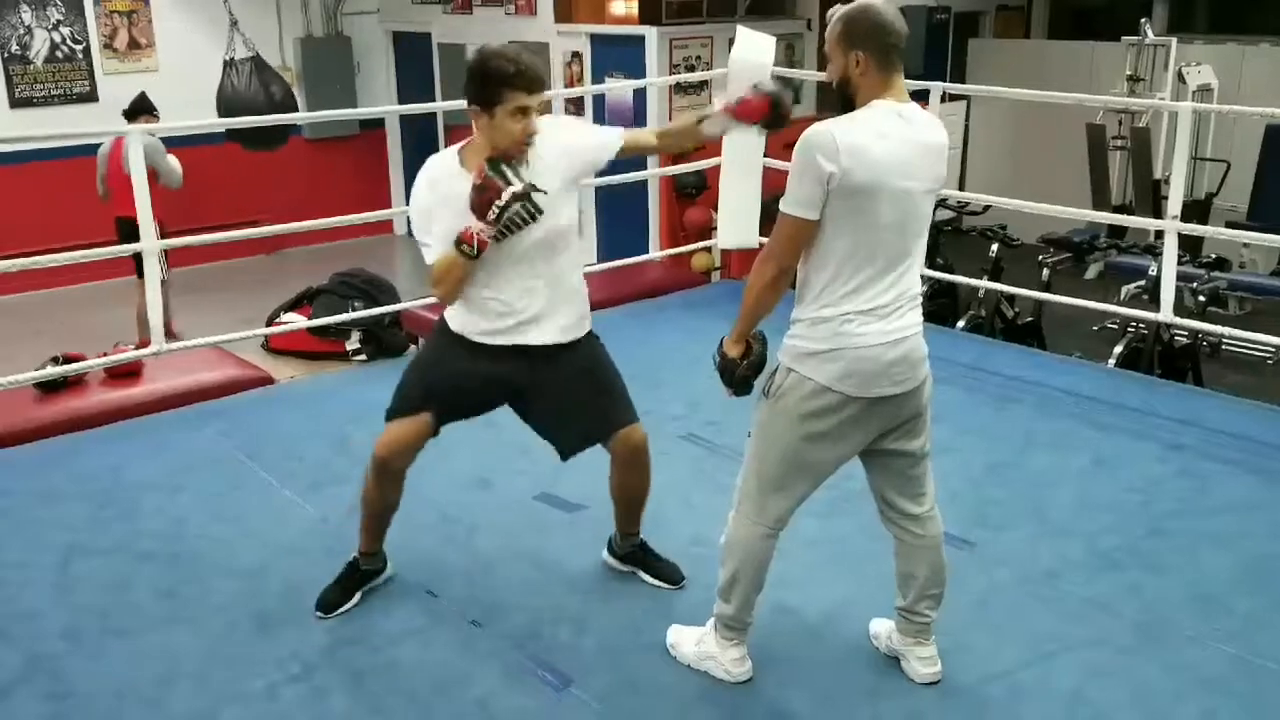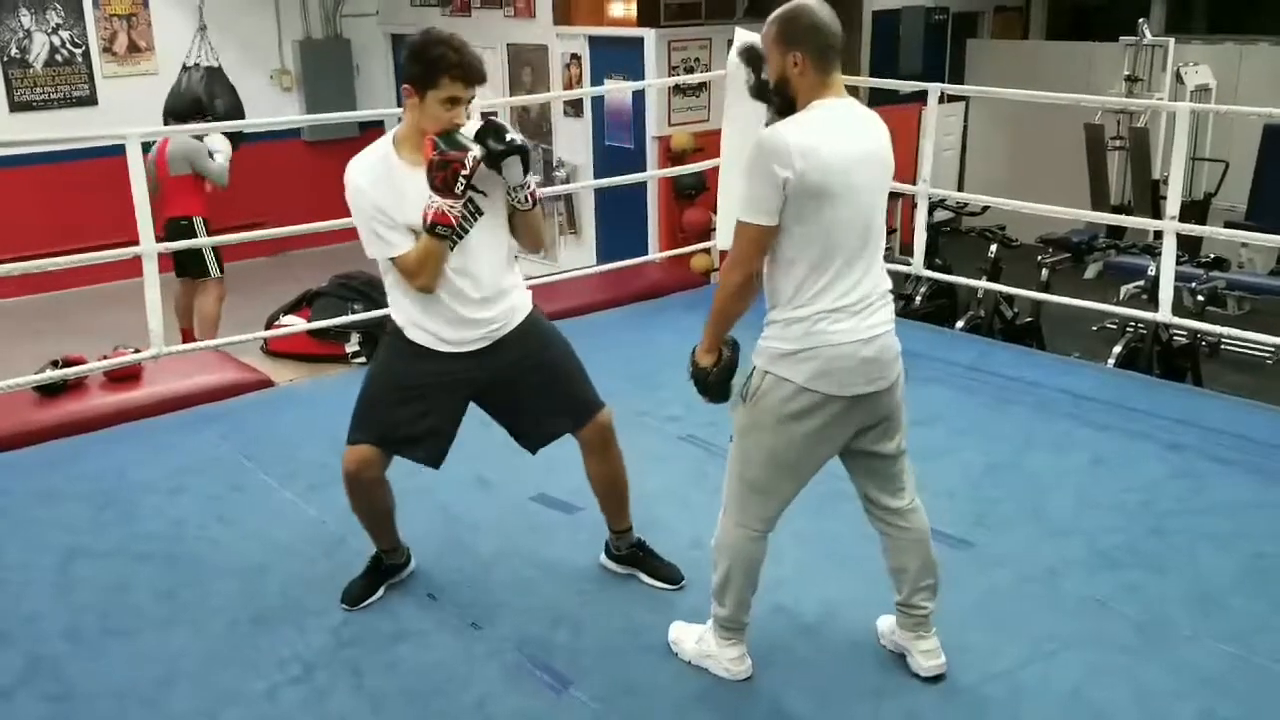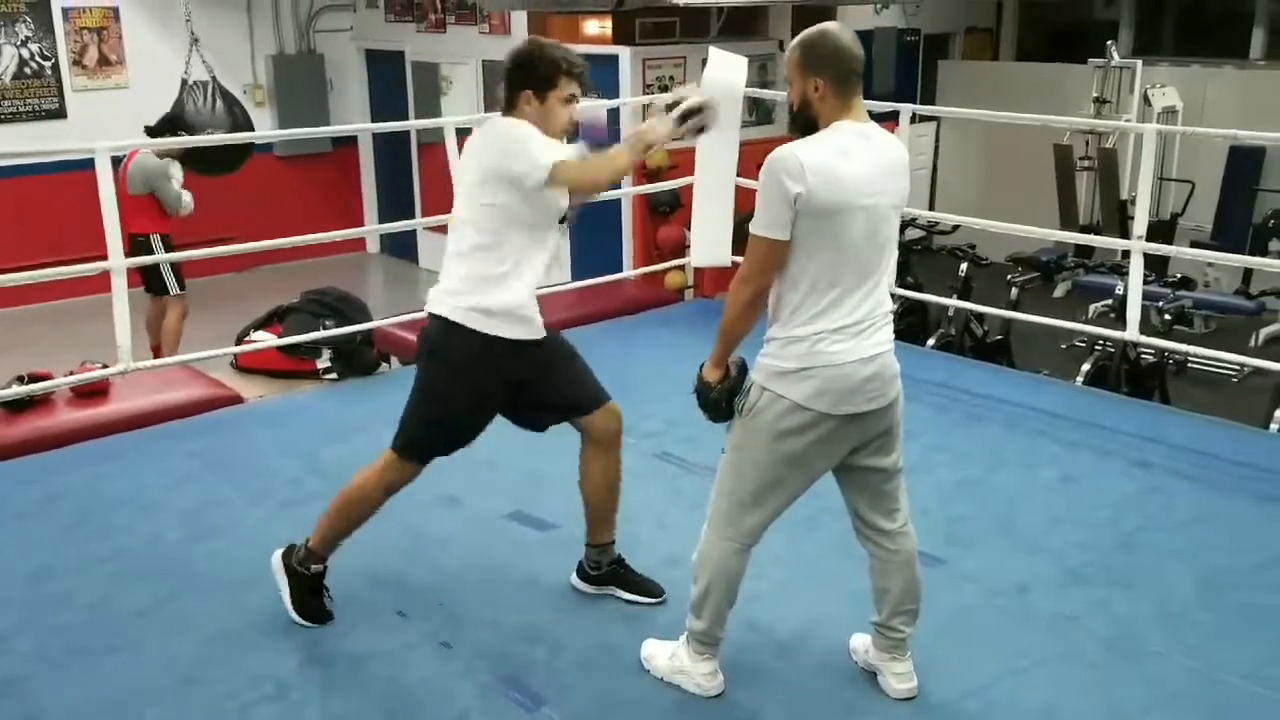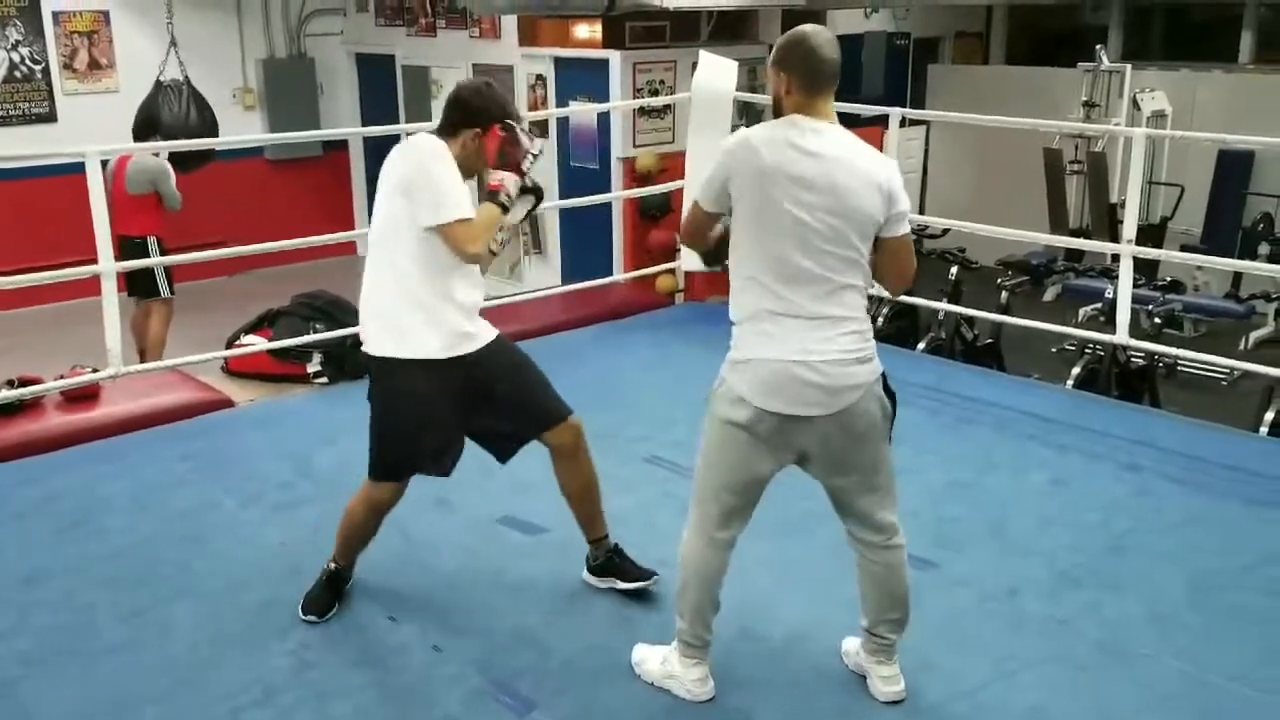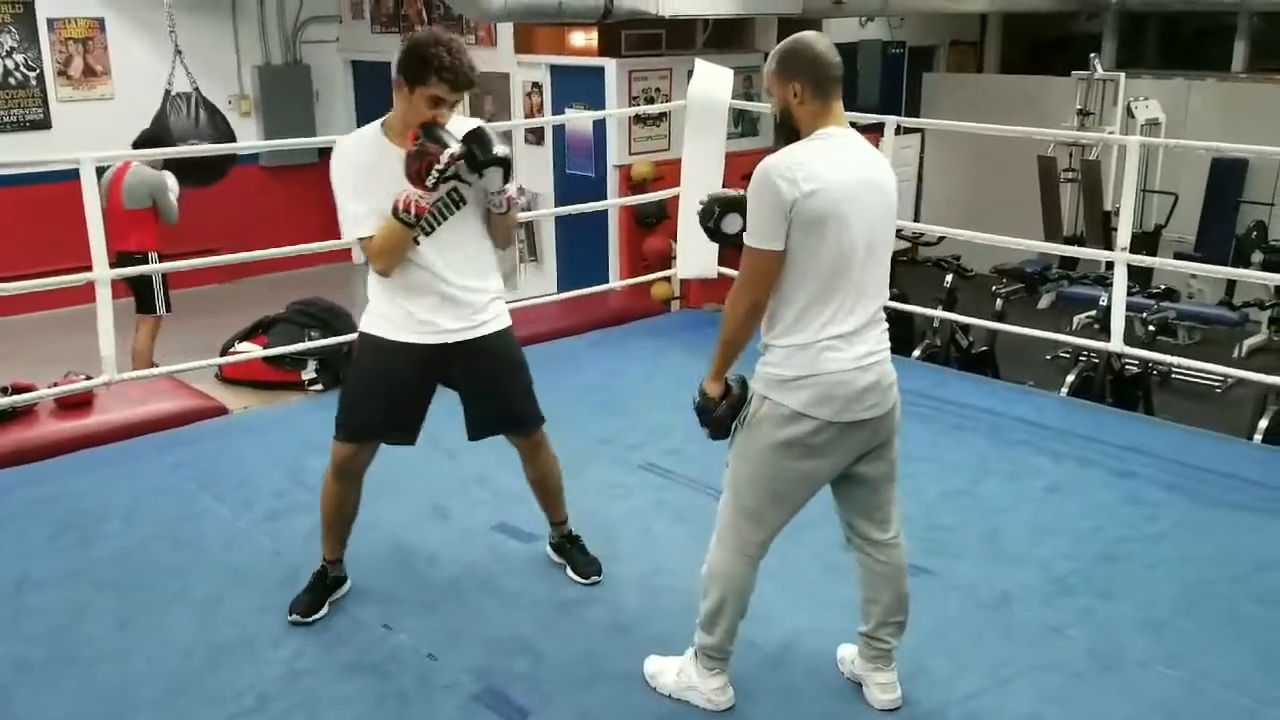
dt=1s
person 1, frame 1
left shoulder: (828, 142)
right shoulder: (933, 137)
left elbow: (778, 261)
left wrist: (738, 337)
left hip: (826, 366)
right hip: (904, 360)
left knee: (758, 508)
right knee: (912, 506)
left ankle: (726, 643)
right ankle: (917, 642)
person 1, frame 2
left shoulder: (778, 144)
right shoulder: (872, 128)
left elbow: (743, 268)
left wrist: (710, 343)
right wrist: (775, 105)
left hip: (802, 366)
right hip: (877, 353)
left knee: (746, 512)
right knee: (896, 500)
left ankle: (725, 644)
right ankle: (919, 636)
person 1, frame 3
left shoulder: (791, 163)
right shoulder: (893, 154)
left elbow: (753, 282)
left wrist: (718, 359)
right wrist: (808, 123)
left hip: (800, 383)
right hip: (875, 376)
left knee: (730, 524)
right knee: (886, 522)
left ankle: (698, 658)
right ankle: (893, 657)
person 1, frame 4
left shoulder: (746, 149)
right shoulder: (878, 169)
left elbow: (693, 233)
right elbow: (900, 278)
left wrist: (725, 242)
left hip: (759, 382)
right hip: (848, 382)
left knee: (710, 526)
right knee: (877, 530)
left ankle: (689, 663)
right ankle: (883, 661)
person 1, frame 5
left shoulder: (781, 172)
right shoulder: (877, 166)
left elbow: (751, 294)
left wrist: (716, 376)
right wrist: (754, 221)
left hip: (799, 396)
right hip: (873, 387)
left knee: (739, 537)
right knee: (878, 533)
left ankle: (708, 673)
right ankle: (879, 667)
person 2, frame 1
left shoulder: (563, 141)
right shoulder: (436, 181)
left elbow: (655, 142)
right elbow: (446, 291)
left wrist: (726, 114)
right wrist: (481, 227)
left hip: (561, 336)
right hip: (474, 336)
left knee: (631, 443)
right knee: (393, 448)
left ankle: (626, 544)
right ankle: (368, 559)
person 2, frame 2
left shoulder: (482, 144)
right shoulder: (367, 173)
left elbow: (534, 243)
right elbow: (420, 278)
left wrist: (518, 178)
right wrist: (445, 202)
left hip: (511, 326)
right hip: (425, 344)
left knee: (597, 428)
right knee: (360, 464)
left ankle: (624, 545)
right ankle: (391, 557)
person 2, frame 3
left shoulder: (525, 148)
right shoulder: (501, 139)
right elbow: (589, 178)
right wrist: (662, 127)
left hip: (520, 327)
right hip: (466, 334)
left knee: (604, 425)
right knee: (402, 466)
left ankle: (600, 563)
right ankle: (304, 560)
person 2, frame 4
left shoulder: (455, 176)
right shoulder: (423, 153)
right elbow: (474, 247)
left wrist: (508, 203)
right wrist: (501, 183)
left hip: (472, 342)
right hip: (408, 353)
left knee: (566, 436)
right knee: (383, 489)
left ankle: (603, 556)
right ankle: (337, 571)
person 2, frame 5
left shoulder: (469, 137)
right shoulder: (354, 153)
left elbow: (502, 238)
right elbow: (381, 260)
left wrist: (492, 183)
right wrist: (413, 194)
left hip: (479, 323)
right hip: (396, 331)
left knee: (531, 436)
right knee: (346, 456)
left ankle: (562, 535)
right ankle: (331, 570)
person 3, frame 1
left shoulder: (106, 148)
right shoulder: (149, 143)
left elbow: (102, 191)
right elbow: (174, 181)
right wrist: (173, 169)
left hip: (122, 223)
left knee: (158, 279)
left ankle: (169, 335)
right ankle: (143, 346)
person 3, frame 2
left shoulder: (157, 149)
right shoulder: (189, 144)
right elbow: (220, 180)
right wrist: (221, 155)
left hip: (171, 225)
right hip: (190, 223)
left knee: (187, 284)
right knee: (212, 289)
left ankle: (188, 342)
person 3, frame 3
left shoulder: (136, 159)
right shoulder: (153, 166)
right elbow: (174, 206)
right wrist: (175, 180)
left hip: (139, 240)
right hip: (152, 241)
left knee: (158, 301)
right knee: (177, 306)
left ankle: (157, 358)
person 3, frame 4
left shoulder: (115, 163)
right shoulder: (154, 165)
right elbow: (175, 204)
right wrist: (170, 179)
left hip: (125, 242)
right hip: (146, 243)
left knee: (142, 304)
right knee: (161, 308)
left ankle: (145, 362)
person 3, frame 5
left shoulder: (110, 174)
right shoulder: (153, 178)
right elbow: (171, 218)
right wrist: (171, 194)
left hip: (122, 255)
right hip: (144, 256)
left knee: (146, 315)
right knee: (149, 322)
left ankle: (146, 367)
